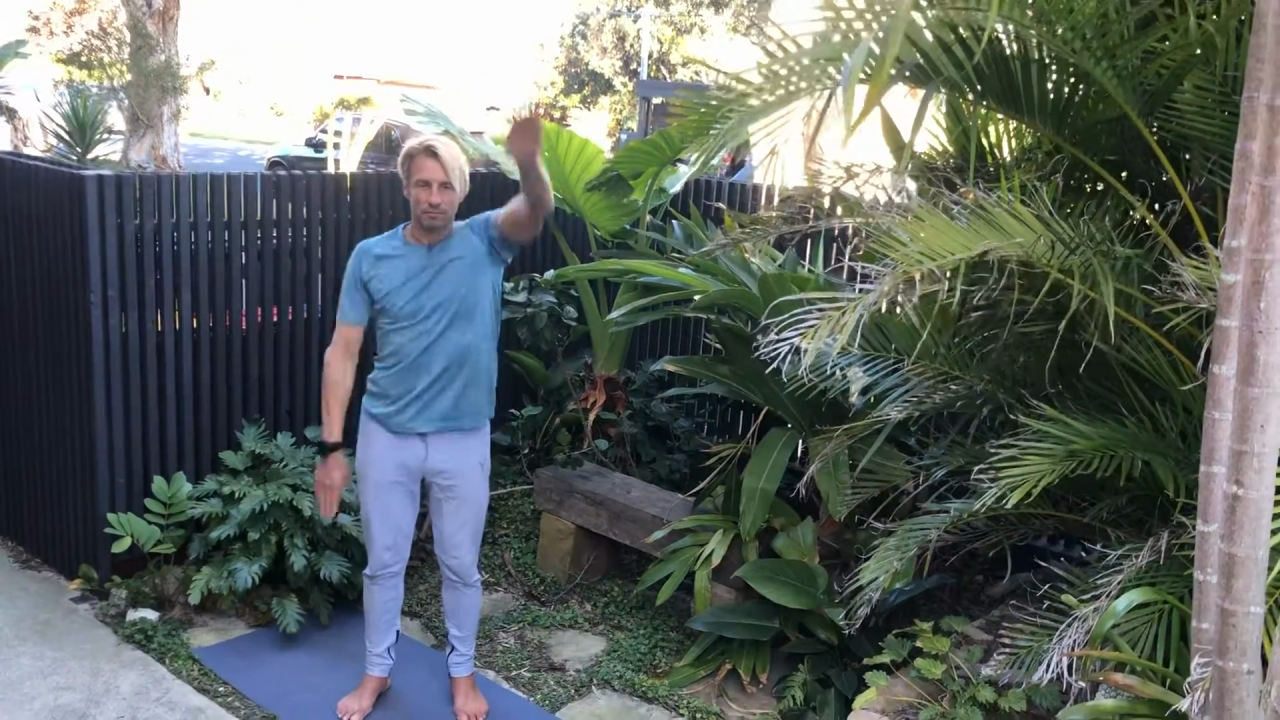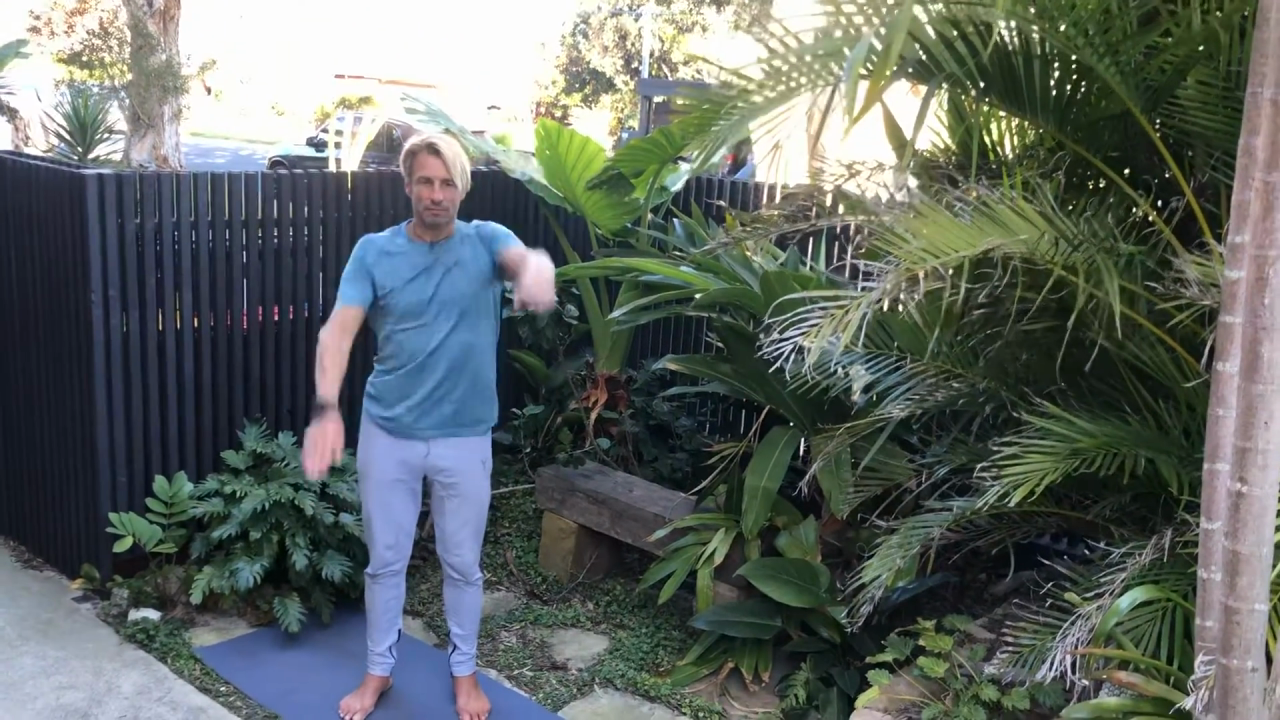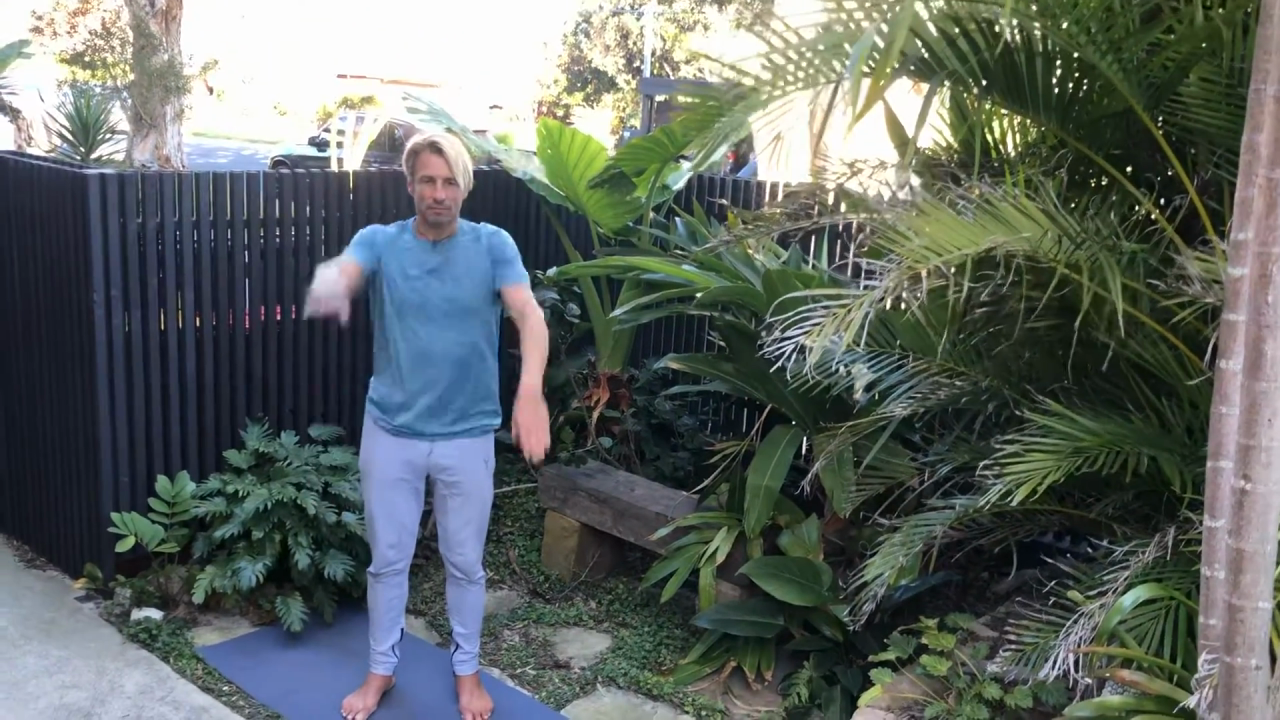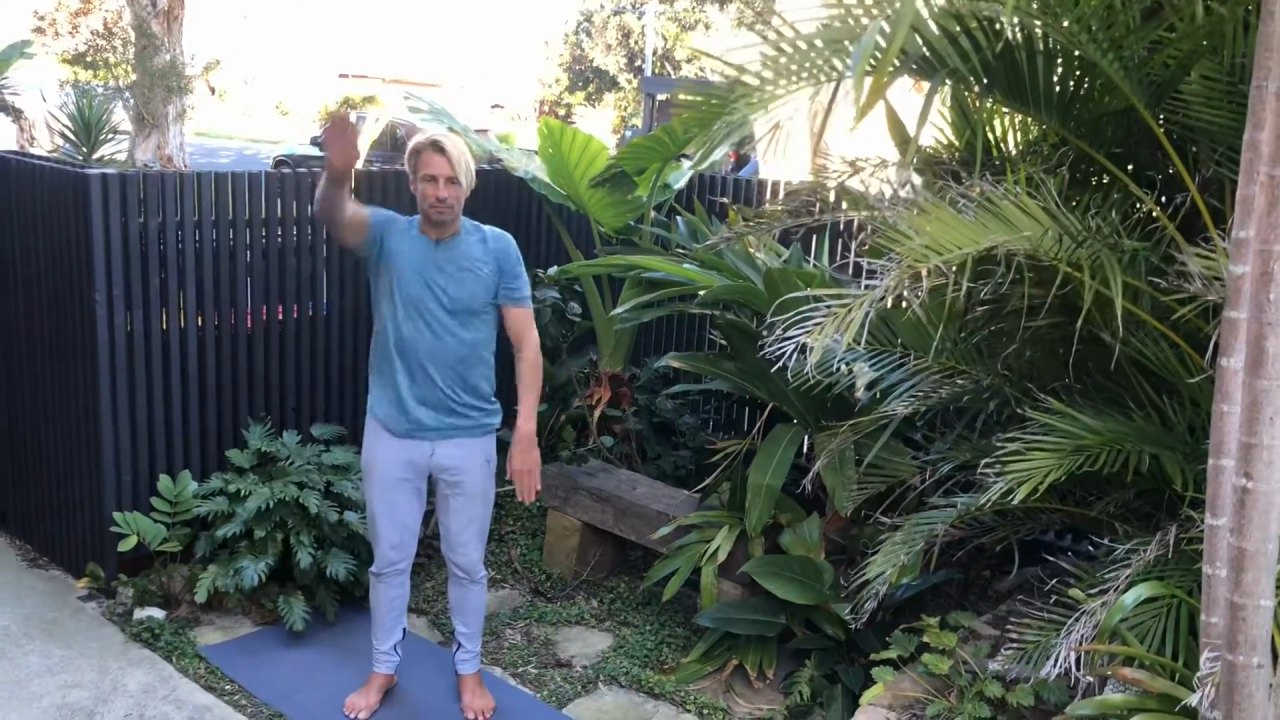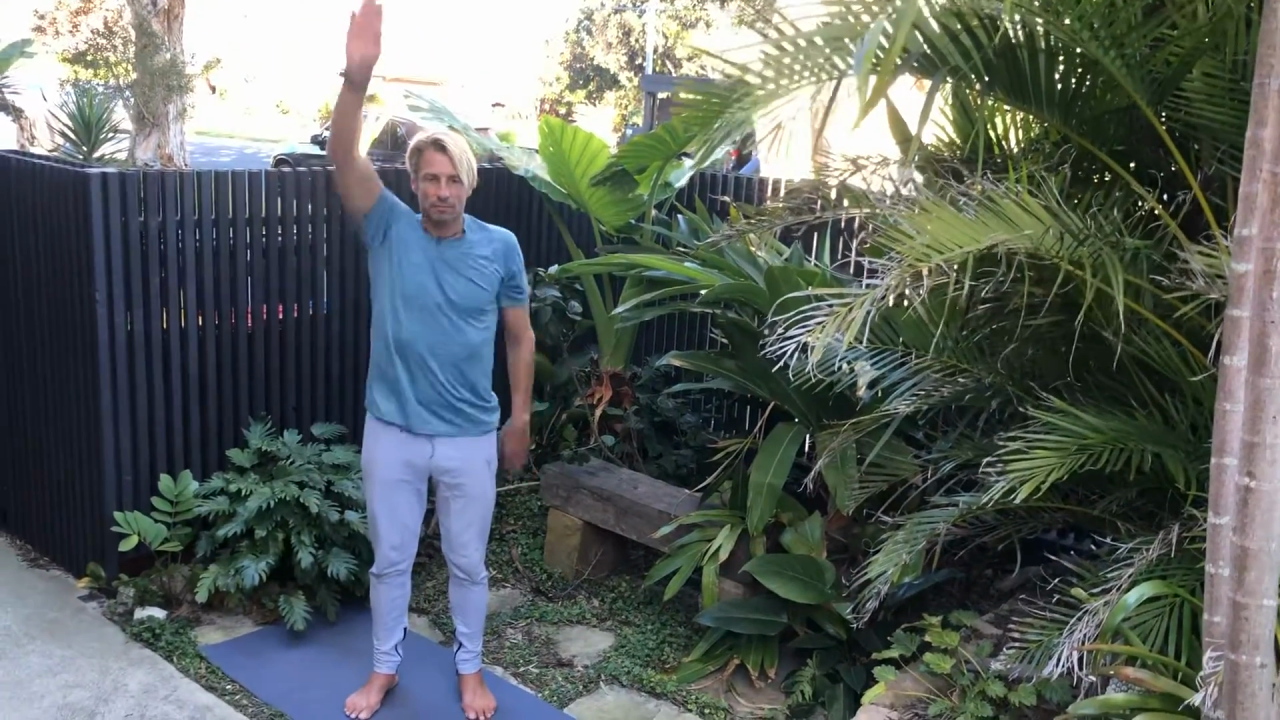
dt=0.1s
person 1, frame 1
left shoulder: (483, 241)
right shoulder: (371, 255)
left elbow: (530, 216)
right elbow: (342, 354)
left wrist: (529, 165)
right wrist: (332, 448)
left hip: (462, 438)
right hip: (386, 436)
left knee: (460, 567)
right knee: (383, 563)
right ankle: (377, 670)
person 1, frame 2
left shoulder: (487, 240)
right shoulder: (374, 251)
left elbow: (525, 261)
right elbow: (339, 331)
left wrist: (535, 270)
right wrist: (326, 409)
left hip: (464, 436)
right hip: (388, 433)
left knee: (462, 564)
right knee: (385, 561)
left ankle: (464, 672)
right ankle: (378, 672)
person 1, frame 3
left shoulder: (492, 244)
right shoulder: (379, 241)
left elbow: (528, 316)
right elbow: (342, 268)
left wrist: (530, 389)
right wrist: (329, 280)
left hip: (467, 436)
right hip: (391, 433)
left knee: (465, 563)
right knee: (388, 560)
left ankle: (466, 670)
right ankle: (381, 669)
person 1, frame 4
left shoulder: (496, 248)
right shoulder: (388, 234)
left elbow: (525, 340)
right elbow: (337, 214)
left wrist: (526, 433)
right wrist: (338, 166)
left hip: (471, 438)
right hip: (393, 433)
left knee: (467, 566)
right knee: (389, 560)
left ankle: (468, 671)
right ankle: (383, 669)
person 1, frame 5
left shoulder: (499, 245)
right shoulder: (388, 226)
left elbow: (521, 336)
right elbow: (343, 156)
left wrist: (520, 418)
right wrist: (357, 73)
left hip: (471, 437)
right hip: (392, 433)
left knee: (468, 564)
right knee: (390, 561)
